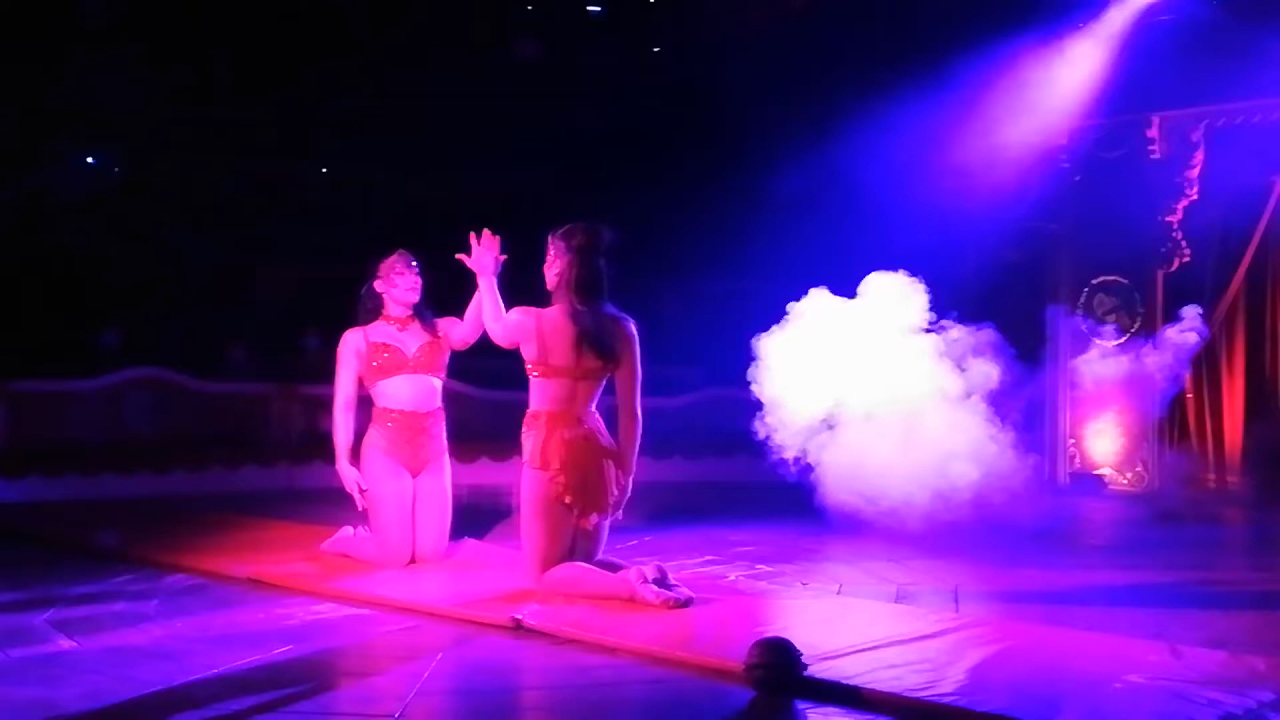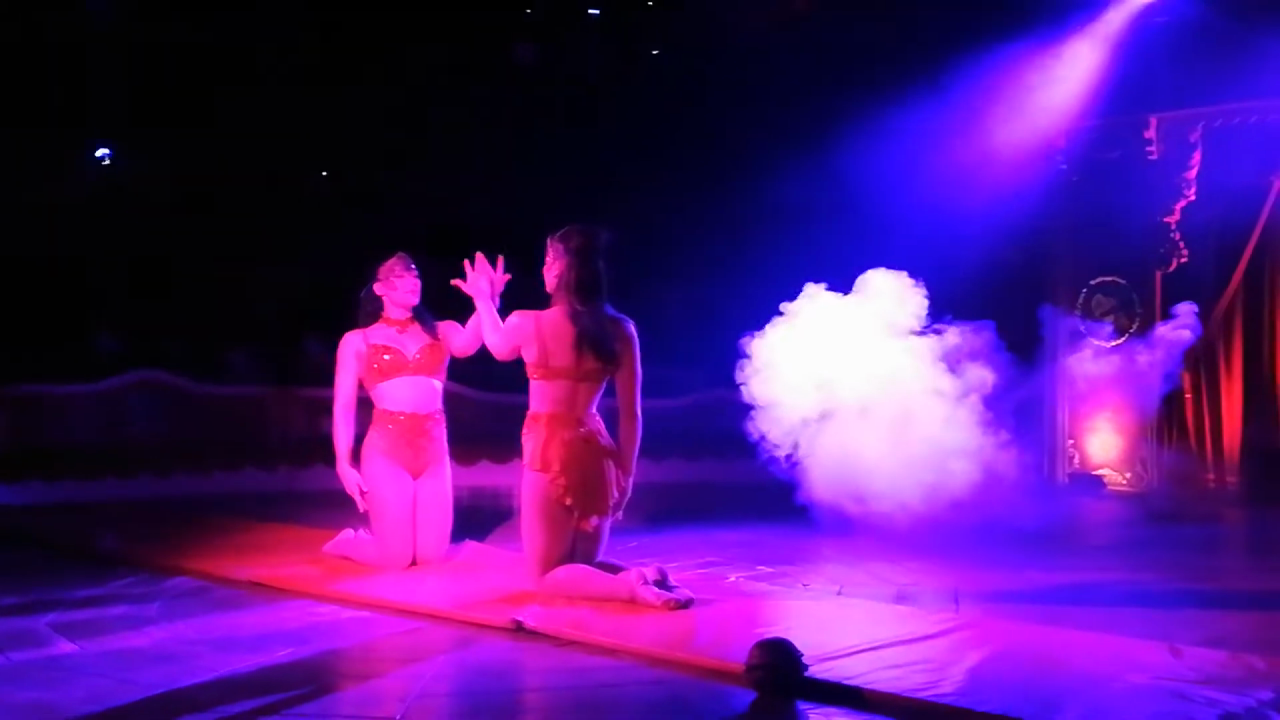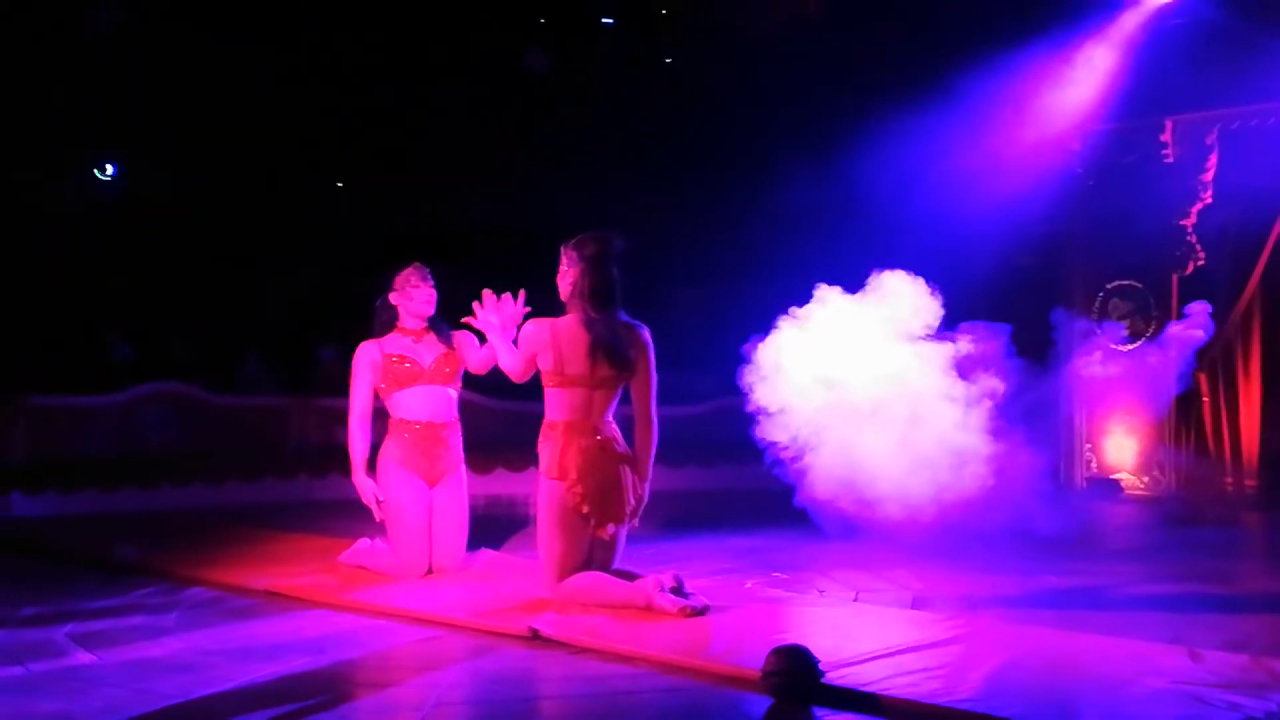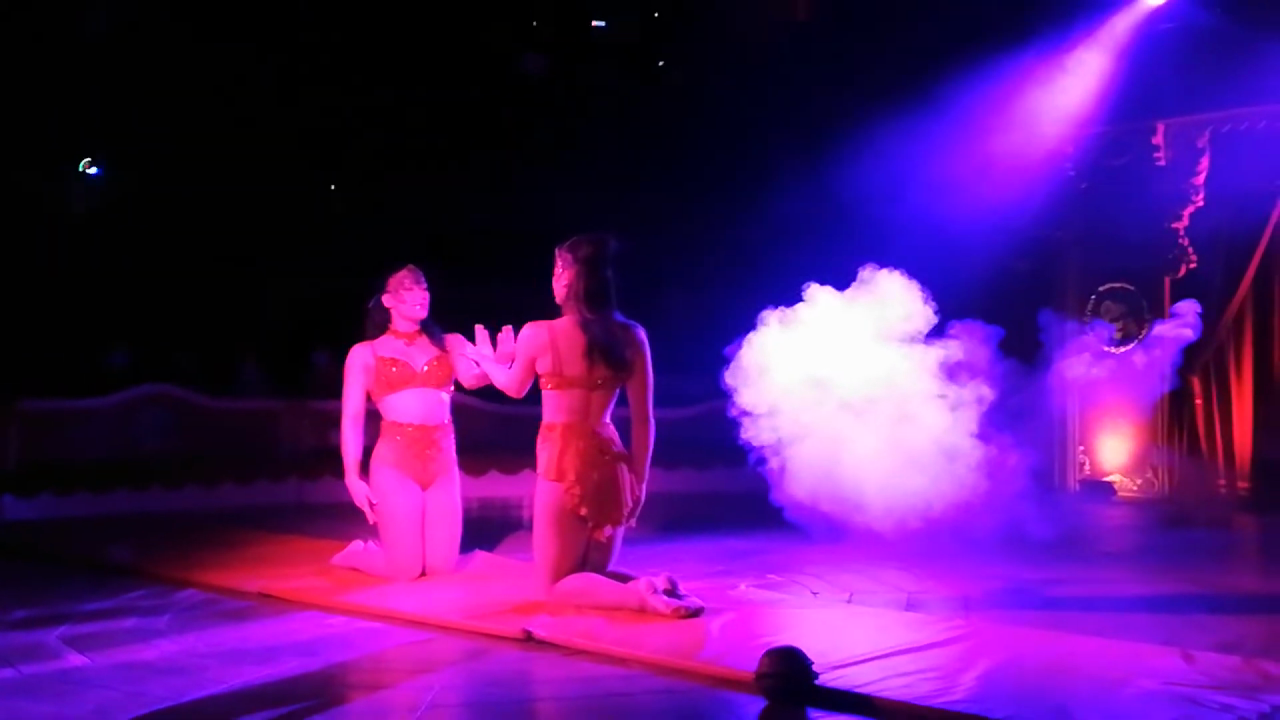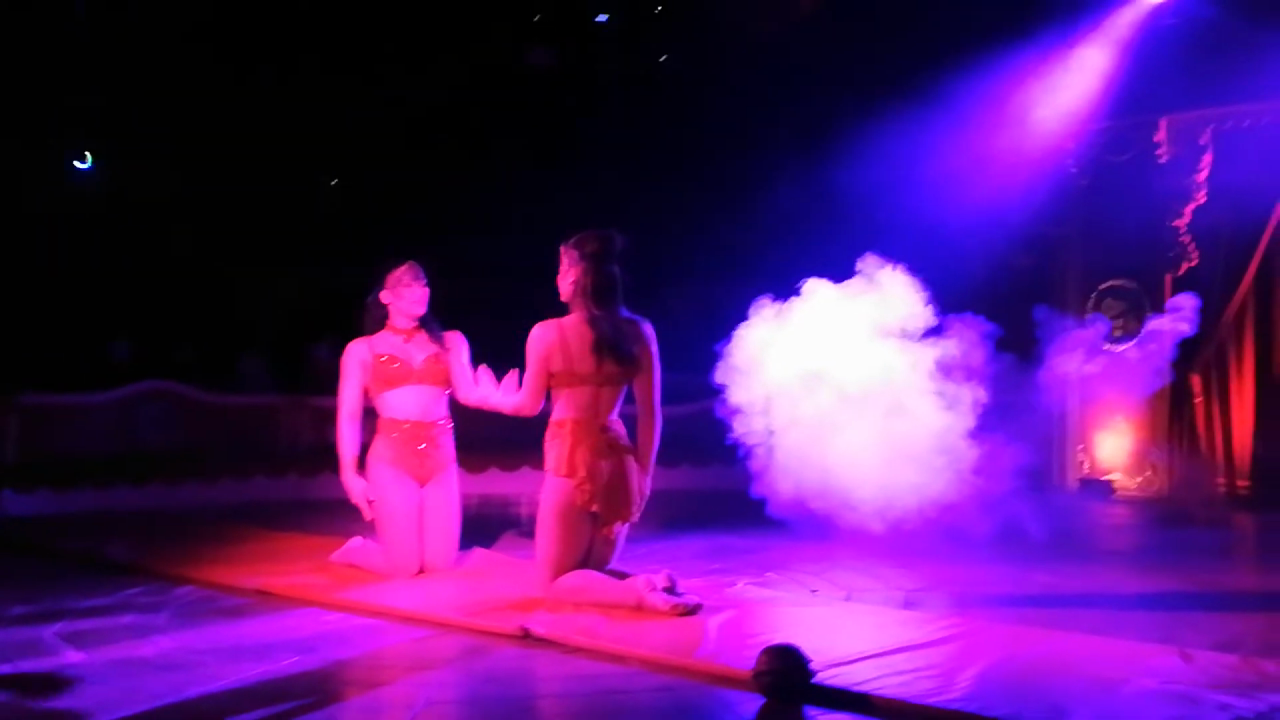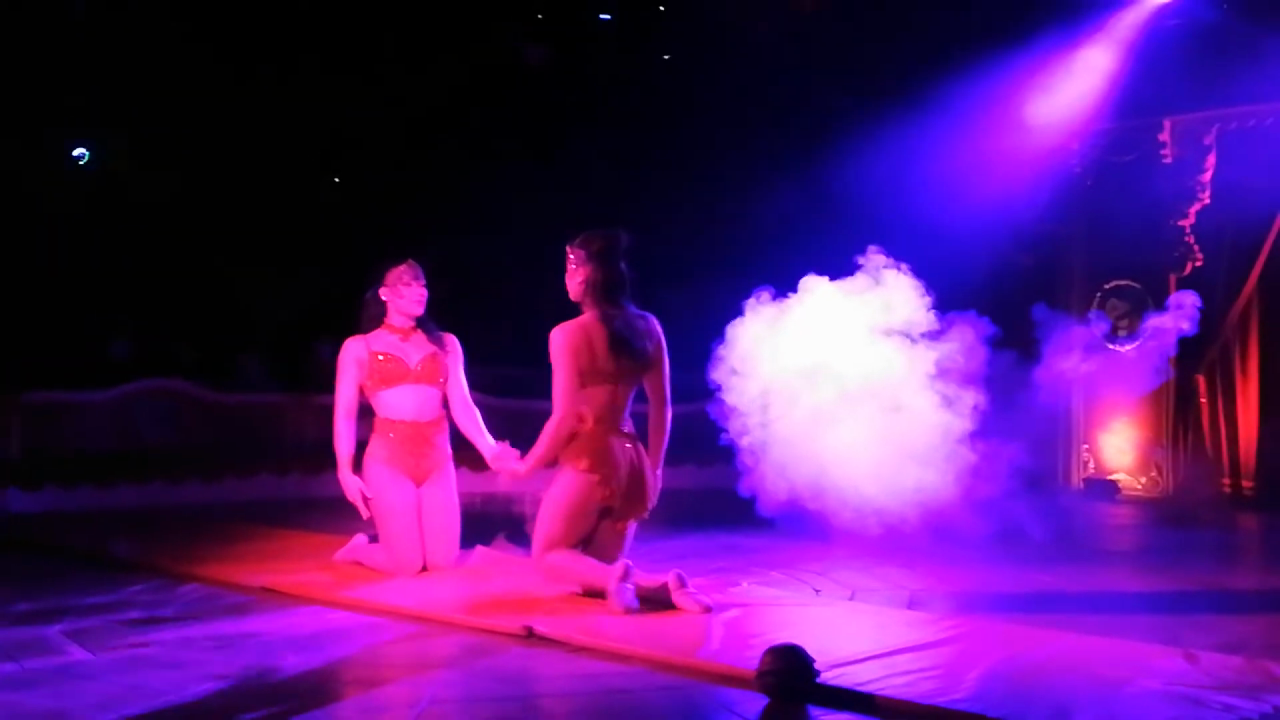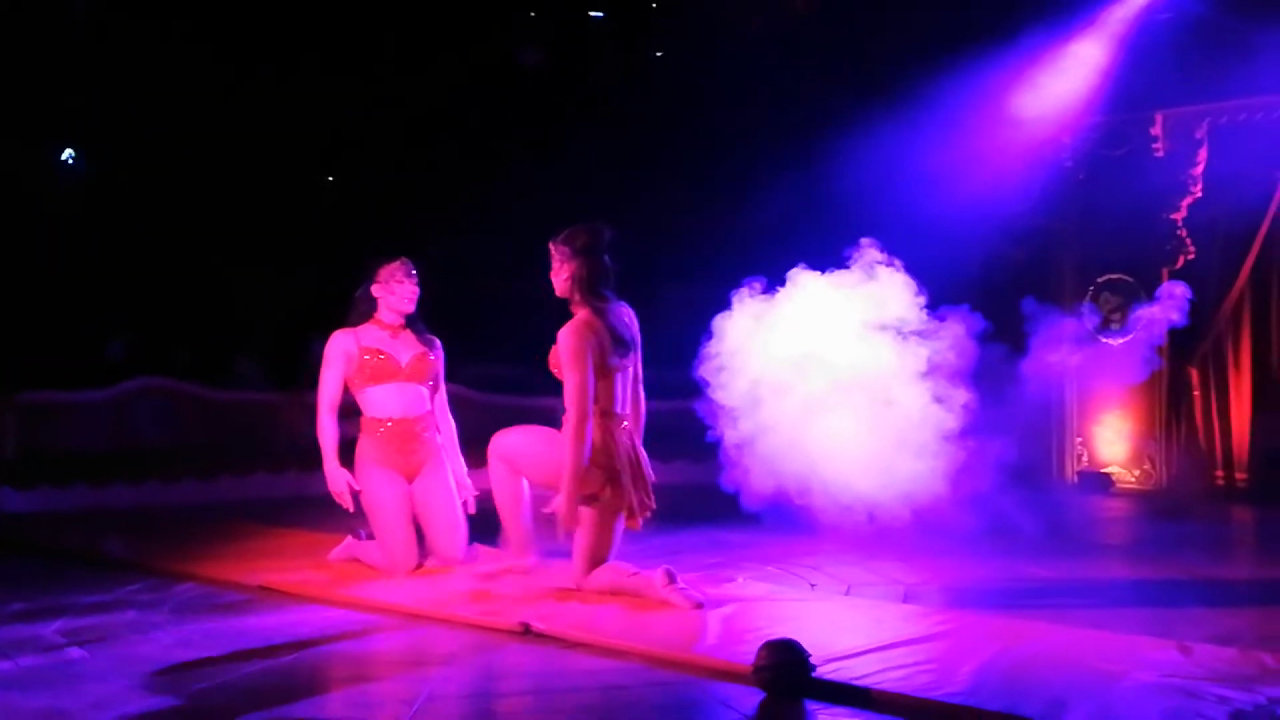
dt=0.3s
person 1, frame 1
left shoulder: (527, 321)
right shoulder: (620, 328)
left elbow: (498, 332)
right elbow: (631, 413)
left wrist: (486, 277)
right wrist: (625, 473)
left hip: (549, 452)
right hip: (596, 452)
left knee: (546, 572)
right knee: (583, 562)
left ankle: (629, 586)
right ankle: (643, 575)
person 1, frame 2
left shoulder: (526, 324)
right shoulder: (621, 330)
left elbow: (500, 349)
right elbow: (631, 414)
left wrist: (483, 300)
right wrist: (626, 474)
left hip: (550, 454)
right hip: (597, 453)
left knee: (547, 574)
right knee: (584, 564)
left ankle: (630, 586)
right ankle: (644, 576)
person 1, frame 3
left shoulder: (540, 331)
right shoulder: (635, 336)
left elbow: (517, 373)
right elbow: (647, 420)
left wrist: (497, 333)
right wrist: (641, 480)
left hip: (566, 463)
right hip: (613, 461)
left knee: (563, 583)
right knee: (600, 572)
left ankle: (645, 594)
right ankle: (660, 583)
person 1, frame 4
left shoulder: (538, 335)
right shoulder: (631, 337)
left elbow: (514, 387)
right elbow: (644, 420)
left wrist: (487, 360)
right wrist: (638, 480)
left hip: (564, 465)
right hip: (611, 464)
left knee: (557, 584)
right knee: (594, 574)
left ankle: (640, 595)
right ankle: (654, 586)
person 1, frame 5
left shoulder: (548, 334)
right shoulder: (639, 332)
left elbow: (529, 405)
right elbow: (651, 415)
left wrist: (495, 395)
right wrist: (642, 474)
left hip: (571, 463)
right hip: (618, 462)
left knee: (557, 581)
right knee: (592, 571)
left ankle: (640, 593)
right ankle: (654, 584)
person 1, frame 6
left shoulder: (569, 335)
right shoulder: (648, 327)
left elbow: (566, 421)
right elbow: (662, 409)
left wrist: (526, 465)
right wrist: (652, 469)
left hip: (588, 459)
right hip: (630, 458)
left knee: (547, 554)
right knee: (598, 570)
left ankle: (614, 577)
right ankle: (662, 586)
person 1, frame 7
left shoulder: (575, 333)
right shoulder: (622, 315)
left elbow: (580, 417)
left wrist: (568, 490)
left hip: (592, 454)
right hip: (624, 453)
left knee: (502, 447)
right knee: (590, 576)
left ankle: (520, 550)
right ankle: (657, 584)
person 2, frame 1
left shoulder: (440, 329)
right shoulder: (357, 338)
left elbow: (467, 335)
right elbow: (343, 405)
right wrist: (343, 462)
left hip: (432, 448)
right hip: (385, 447)
left knee: (430, 553)
right knee: (394, 556)
left ankle: (373, 532)
right ankle: (347, 539)
person 2, frame 2
left shoulder: (442, 332)
right shoulder: (357, 341)
left elbow: (468, 344)
right elbow: (344, 407)
left wrist: (487, 300)
right wrist: (344, 465)
left hip: (434, 450)
right hip: (386, 450)
left knee: (432, 554)
right knee: (396, 557)
left ankle: (376, 535)
right ankle: (349, 542)
person 2, frame 3
left shoulder: (456, 342)
right shoulder: (372, 351)
left elbow: (479, 364)
right elbow: (359, 417)
right wrist: (359, 474)
left hip: (449, 458)
right hip: (400, 458)
left knee: (448, 565)
right knee: (410, 567)
left ankle: (396, 543)
right ankle: (363, 551)
person 2, frame 4
left shoulder: (451, 344)
right shoulder: (365, 353)
left elbow: (471, 378)
right elbow: (352, 419)
right wrist: (352, 477)
left hip: (443, 461)
right hip: (394, 461)
left knee: (443, 566)
right knee: (405, 569)
left ankle: (385, 547)
right ankle: (358, 553)
person 2, frame 5
left shoulder: (449, 342)
right shoulder: (362, 349)
left elbow: (466, 389)
right elbow: (348, 416)
right wrist: (349, 472)
left hip: (439, 457)
right hip: (391, 457)
left knee: (439, 564)
right knee: (403, 566)
left ankle: (382, 545)
right ankle: (356, 551)
person 2, frame 6
left shoulder: (445, 344)
right shoulder: (359, 347)
left elbow: (461, 405)
right elbow: (344, 414)
left wrist: (490, 448)
right wrist: (346, 471)
left hip: (437, 457)
right hip: (388, 458)
left knee: (443, 562)
right knee: (407, 564)
left ankle: (388, 539)
right ankle: (361, 548)
person 2, frame 7
left shoulder: (430, 345)
right shoulder: (346, 342)
left elbow: (442, 411)
right elbow: (326, 410)
left wrist: (456, 467)
right wrist: (332, 466)
left hip: (429, 450)
right hip: (378, 454)
left knee: (451, 555)
right knee: (402, 563)
right ankle: (356, 546)
